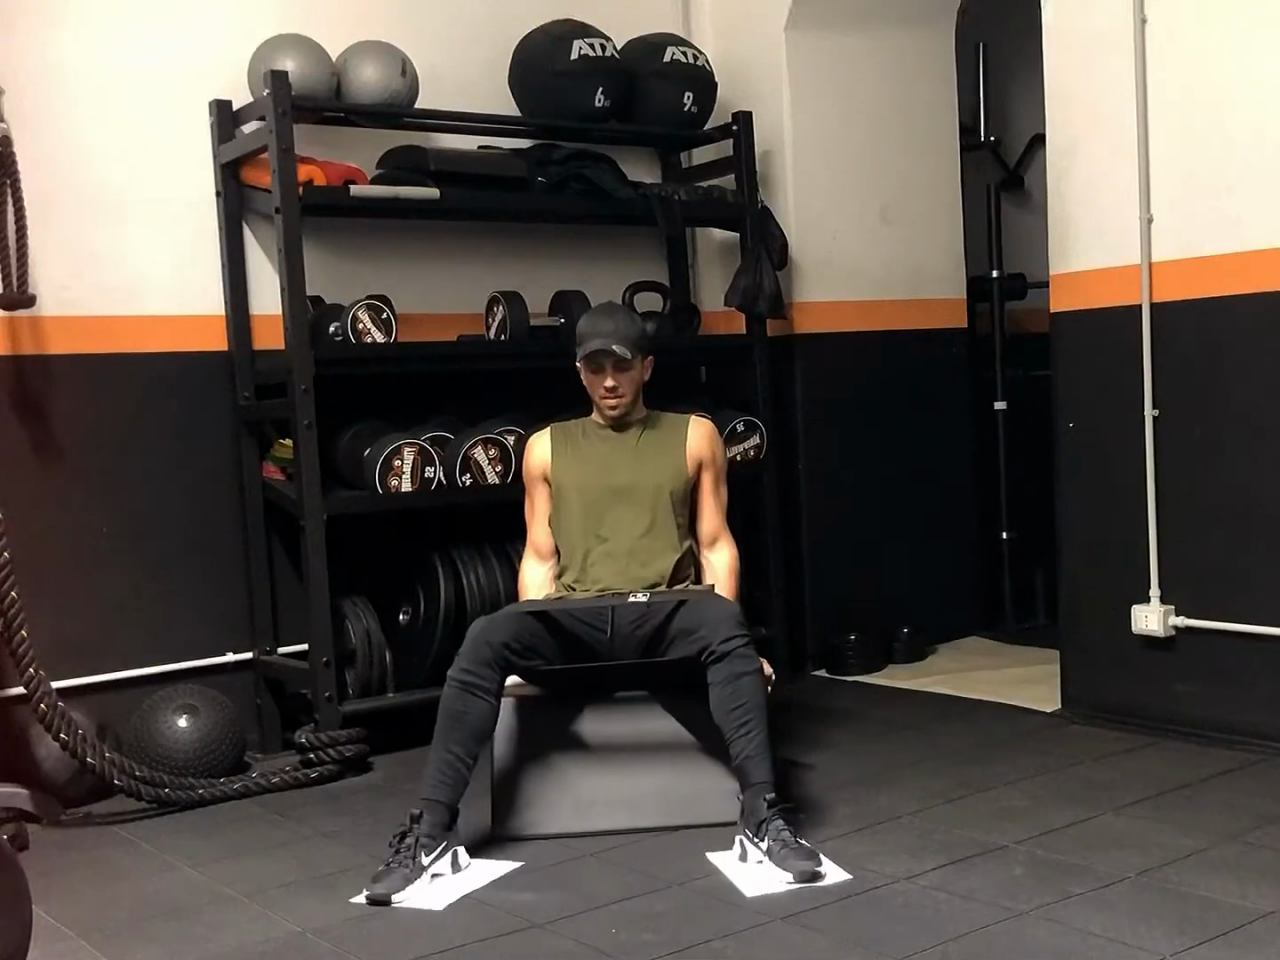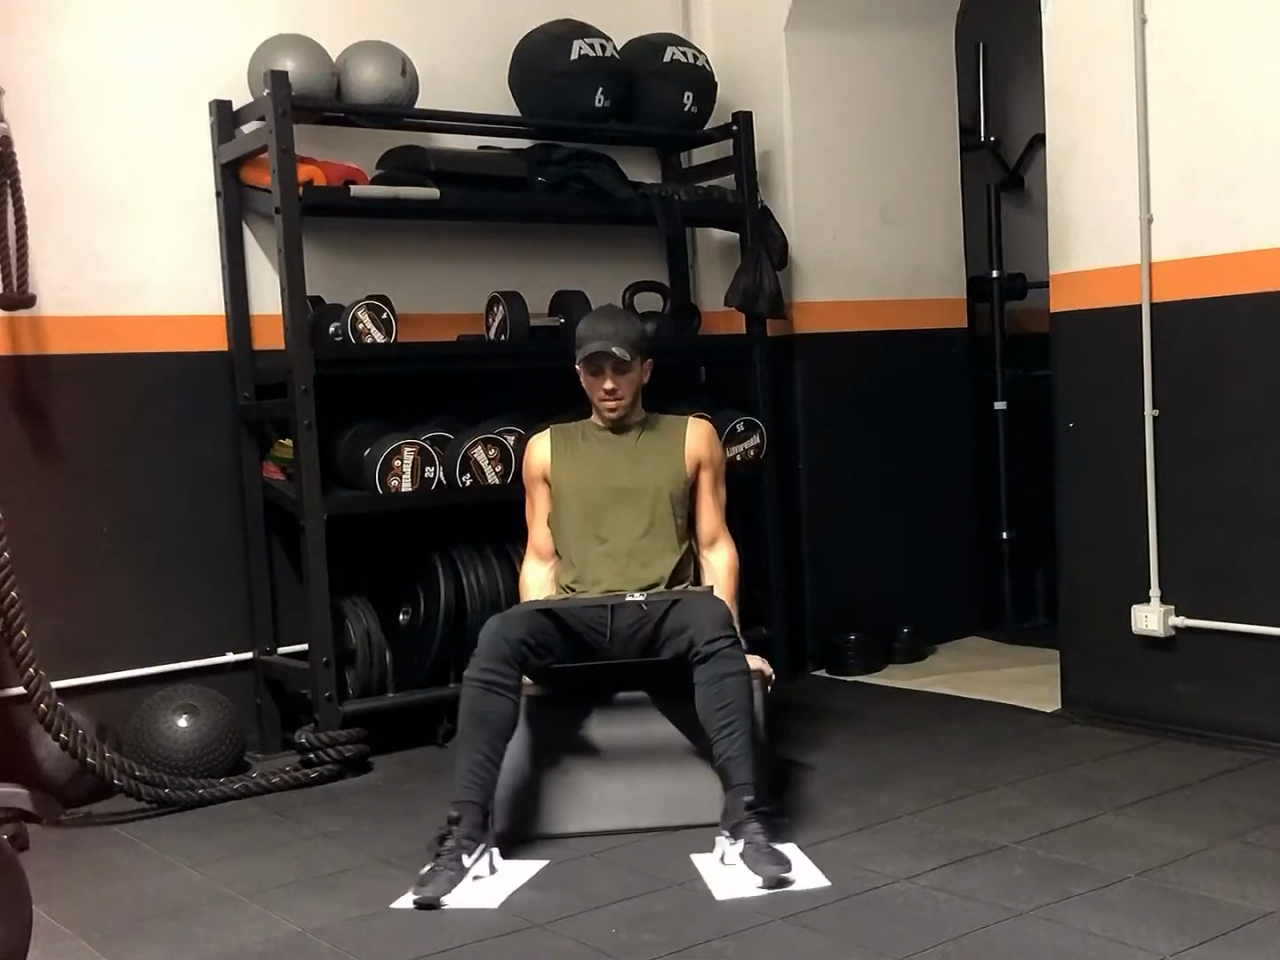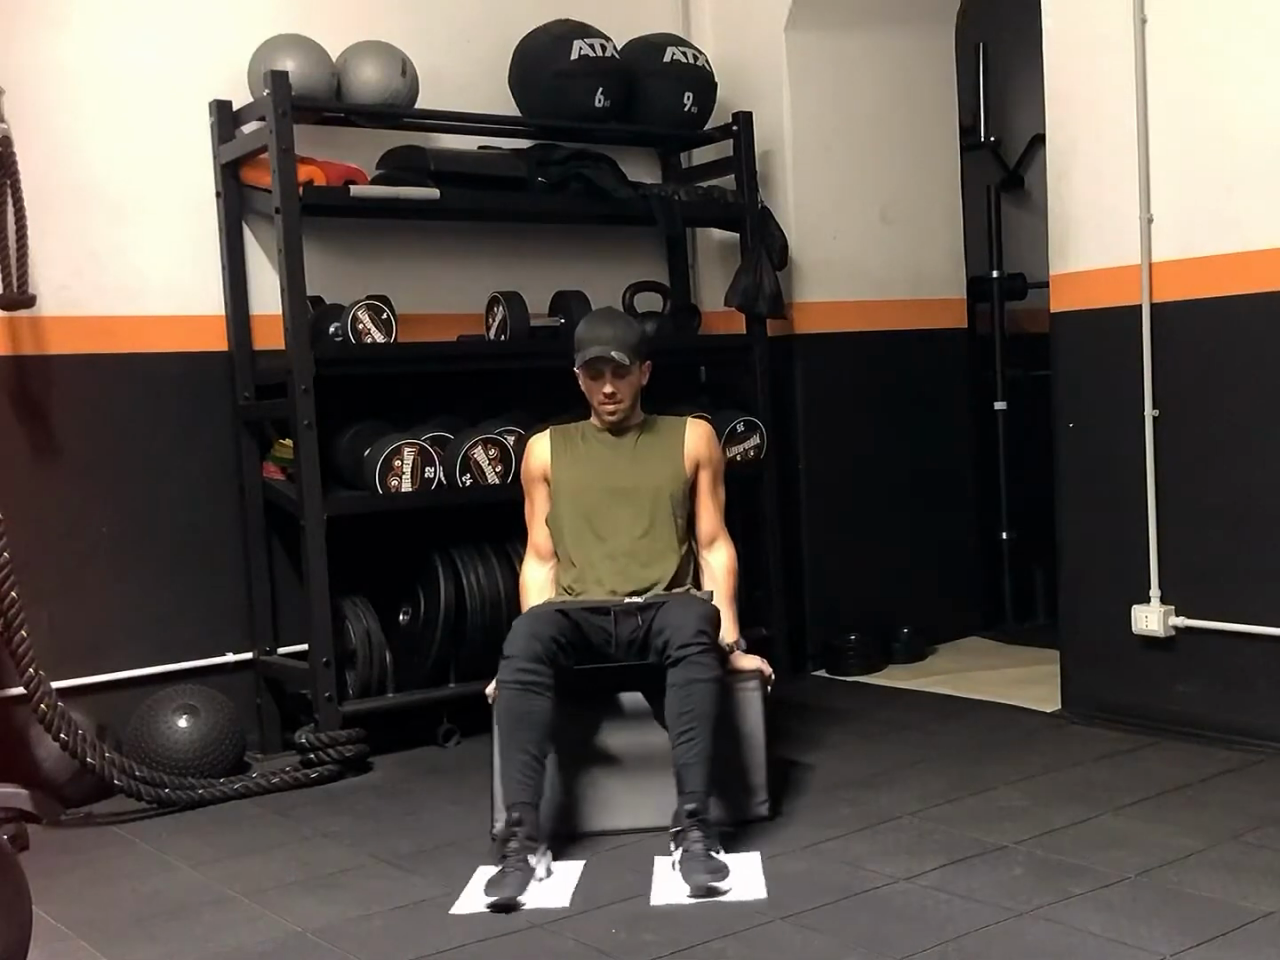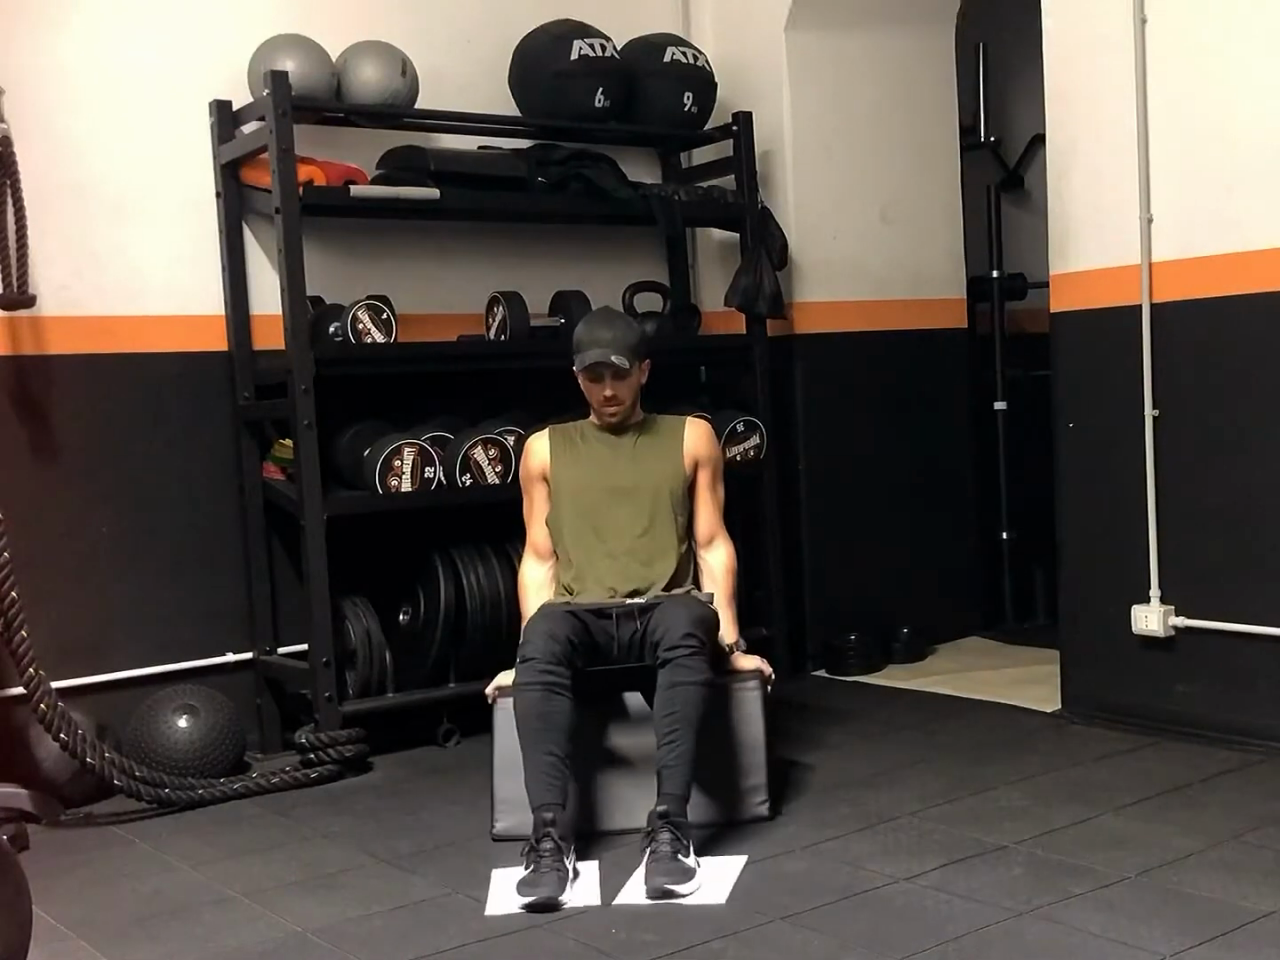
dt=0.2s
person 1, frame 1
left shoulder: (694, 436)
right shoulder: (546, 447)
left elbow: (715, 545)
right elbow: (540, 557)
left wrist: (723, 634)
right wrist: (529, 646)
left hip: (665, 610)
right hip: (578, 616)
left knee: (726, 623)
right knee: (484, 641)
left ankle: (762, 814)
right ankle: (431, 831)
person 1, frame 2
left shoulder: (693, 437)
right shoulder: (546, 449)
left elbow: (714, 546)
right elbow: (540, 558)
left wrist: (729, 637)
right wrist: (533, 644)
left hip: (664, 610)
right hip: (579, 616)
left knee: (710, 619)
right knee: (498, 637)
left ankle: (744, 815)
right ankle: (464, 832)
person 1, frame 3
left shoulder: (692, 438)
right shoulder: (546, 449)
left elbow: (714, 547)
right elbow: (541, 560)
left wrist: (732, 642)
right wrist: (541, 650)
left hip: (666, 610)
right hip: (583, 617)
left knee: (695, 625)
right knee: (524, 635)
left ankle: (693, 823)
right ankle: (522, 834)
person 1, frame 4
left shoulder: (692, 437)
right shoulder: (545, 448)
left elbow: (712, 546)
right elbow: (539, 559)
left wrist: (731, 641)
right wrist: (534, 650)
left hip: (665, 611)
right hip: (584, 617)
left knee: (688, 625)
right knee: (543, 636)
left ankle: (668, 826)
right ankle: (550, 835)
